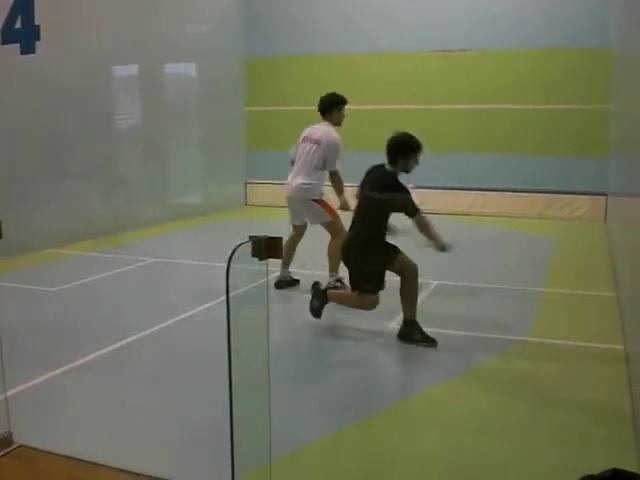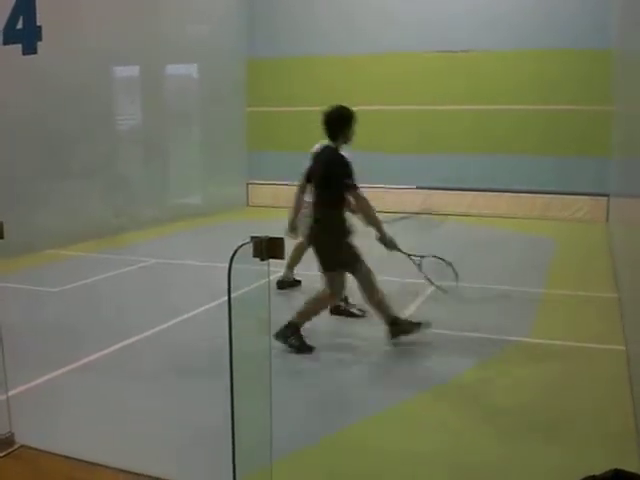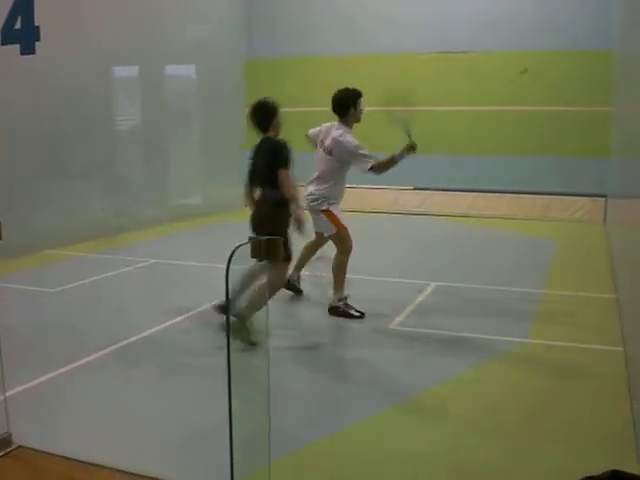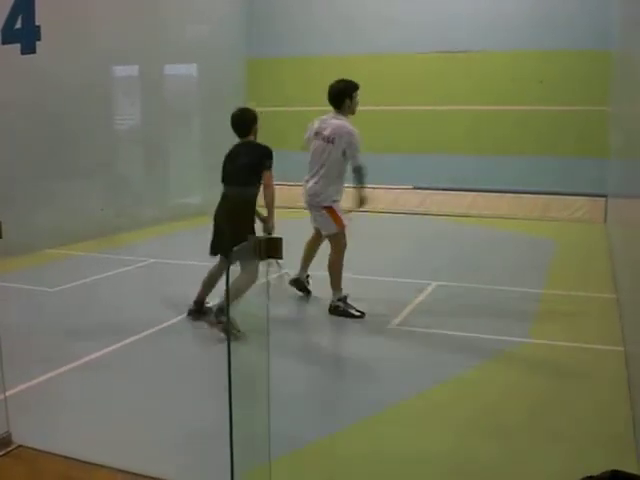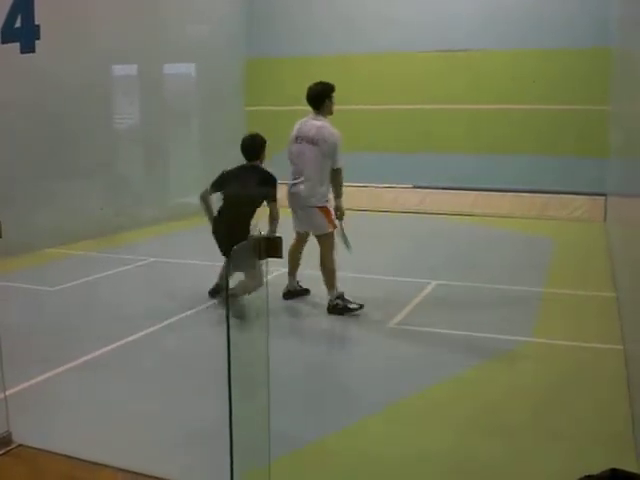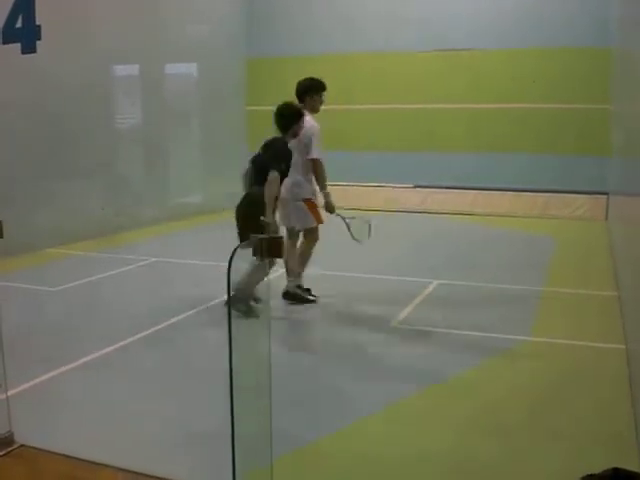
dt=0.3s
person 1, frame 1
left shoulder: (376, 171)
right shoulder: (397, 190)
left elbow: (362, 194)
right elbow: (420, 221)
right wrist: (438, 242)
left hip: (372, 242)
right hip: (360, 247)
left knee: (410, 270)
right knee: (369, 301)
left ankle: (409, 327)
right ankle: (323, 293)
person 1, frame 2
left shoulder: (321, 155)
right shoulder: (338, 162)
left elbow: (302, 187)
right elbow: (359, 201)
left wrist: (294, 218)
right wrist: (382, 233)
left hip: (327, 229)
right hip: (326, 232)
left knee: (364, 274)
right knee: (335, 289)
left ankle: (393, 323)
right ankle: (290, 330)
person 1, frame 3
left shoulder: (257, 151)
right shoulder: (279, 147)
left elbow: (248, 193)
right elbow: (286, 181)
right wrist: (297, 208)
left hip: (261, 216)
right hip: (274, 218)
left knee: (264, 265)
right knee: (277, 276)
left ankle: (230, 304)
right ankle: (240, 318)
person 1, frame 4
left shoulder: (230, 155)
right shoulder: (263, 151)
right elbow: (268, 185)
left wrist: (259, 216)
right wrist: (270, 217)
left hip: (222, 214)
right hip: (240, 216)
left knee: (224, 263)
right knee: (250, 271)
left ankle: (198, 306)
right ankle: (222, 310)
person 1, frame 5
left shoulder: (231, 173)
right shoulder: (267, 178)
left elbow: (204, 196)
right elbow: (273, 212)
left wrist: (213, 220)
right wrist: (271, 236)
left hip: (220, 225)
right hip: (238, 226)
left knee: (235, 257)
right knee: (255, 278)
left ankle: (220, 287)
right ankle: (233, 295)
person 1, frame 6
left shoulder: (270, 144)
right shoulder: (283, 151)
left elbow: (248, 173)
right elbow: (272, 182)
right wrist: (270, 215)
left hip: (247, 207)
right hip: (256, 210)
right knee: (267, 259)
left ankle: (246, 290)
right ankle: (239, 296)
person 2, frame 1
left shoulder: (308, 131)
right shoulder: (332, 138)
left elbow: (293, 160)
right elbow: (333, 173)
right wrist: (342, 198)
left hip: (292, 189)
right hip: (308, 192)
left knee: (297, 232)
right knee: (339, 232)
left ankle: (284, 275)
right ankle: (334, 281)
person 2, frame 2
left shoulder: (320, 148)
left hip: (303, 204)
right hip: (311, 209)
left knee: (307, 239)
left ankle: (287, 277)
right ankle: (339, 301)
person 2, frame 3
left shoulder: (326, 129)
right shoulder: (346, 143)
left elbow: (310, 135)
right elbow: (377, 168)
right wrist: (402, 153)
left hip: (317, 196)
right hip: (322, 201)
left knee: (320, 239)
right knee: (344, 245)
left ankle: (293, 277)
right ankle: (338, 302)
person 2, frame 4
left shoulder: (320, 123)
right shoulder: (347, 131)
left elbow: (309, 144)
right elbow: (357, 166)
right wrist: (360, 190)
left hip: (313, 190)
right hip: (324, 196)
left knee: (319, 235)
right knee: (339, 244)
left ankle: (300, 277)
right ankle: (337, 300)
person 2, frame 5
left shoulder: (298, 127)
right shoulder: (329, 132)
right elbow: (335, 171)
right wrist: (338, 202)
left hip: (295, 194)
right hip: (314, 198)
left knee: (300, 238)
right knee: (327, 245)
left ankle: (291, 285)
right ankle: (335, 300)
person 2, frame 6
right shoulder: (310, 125)
right elbow: (315, 163)
right wrist: (326, 194)
left hip: (284, 188)
right hip: (300, 190)
left knee: (291, 237)
right knee: (311, 236)
left ankle: (291, 284)
right ankle: (296, 284)
